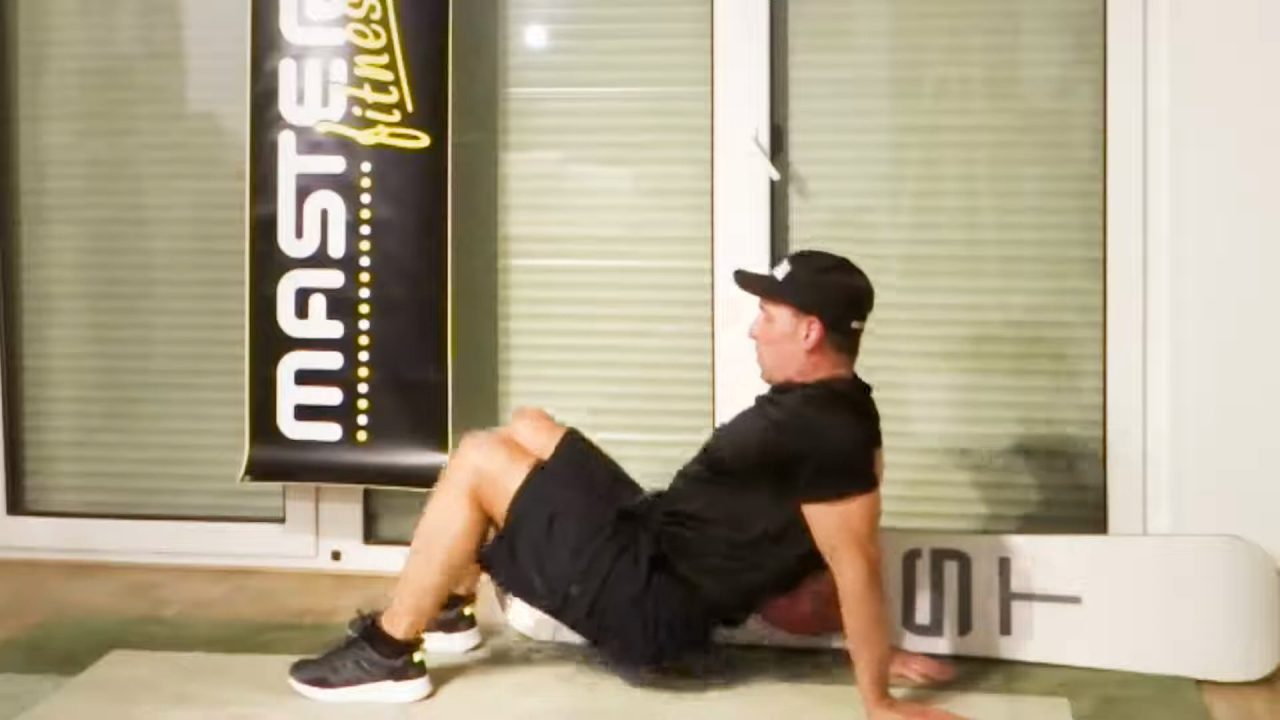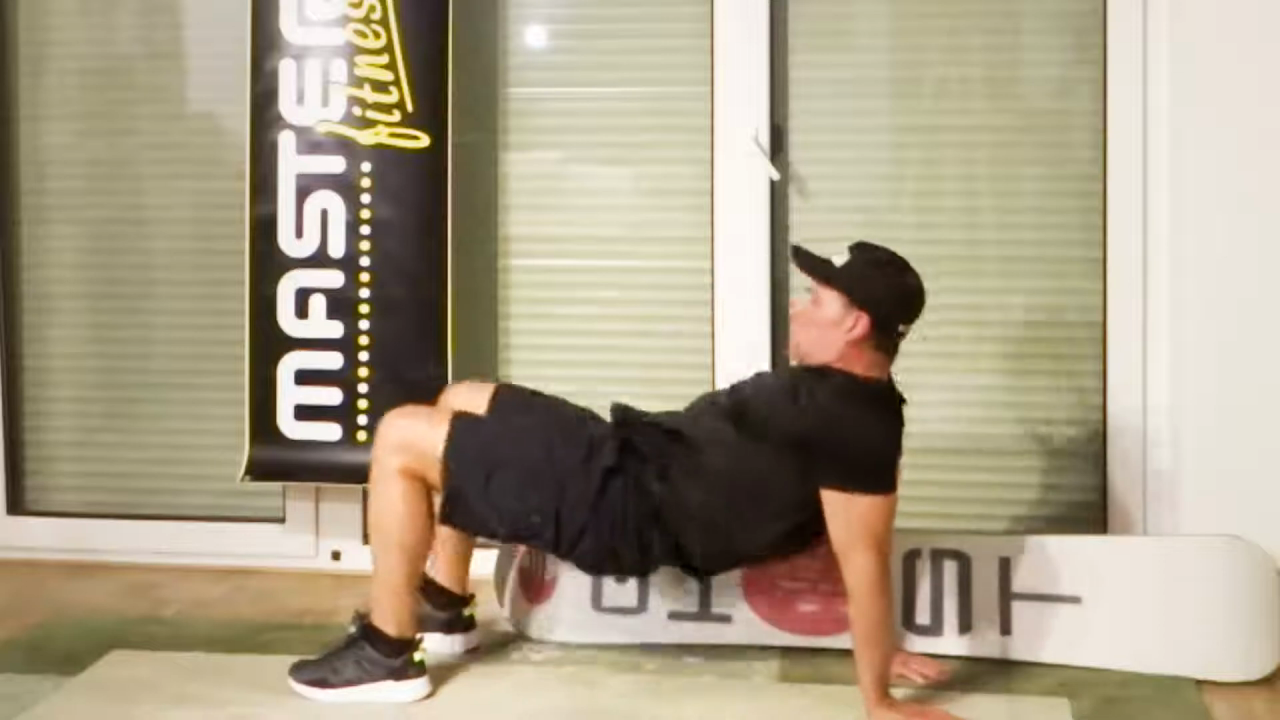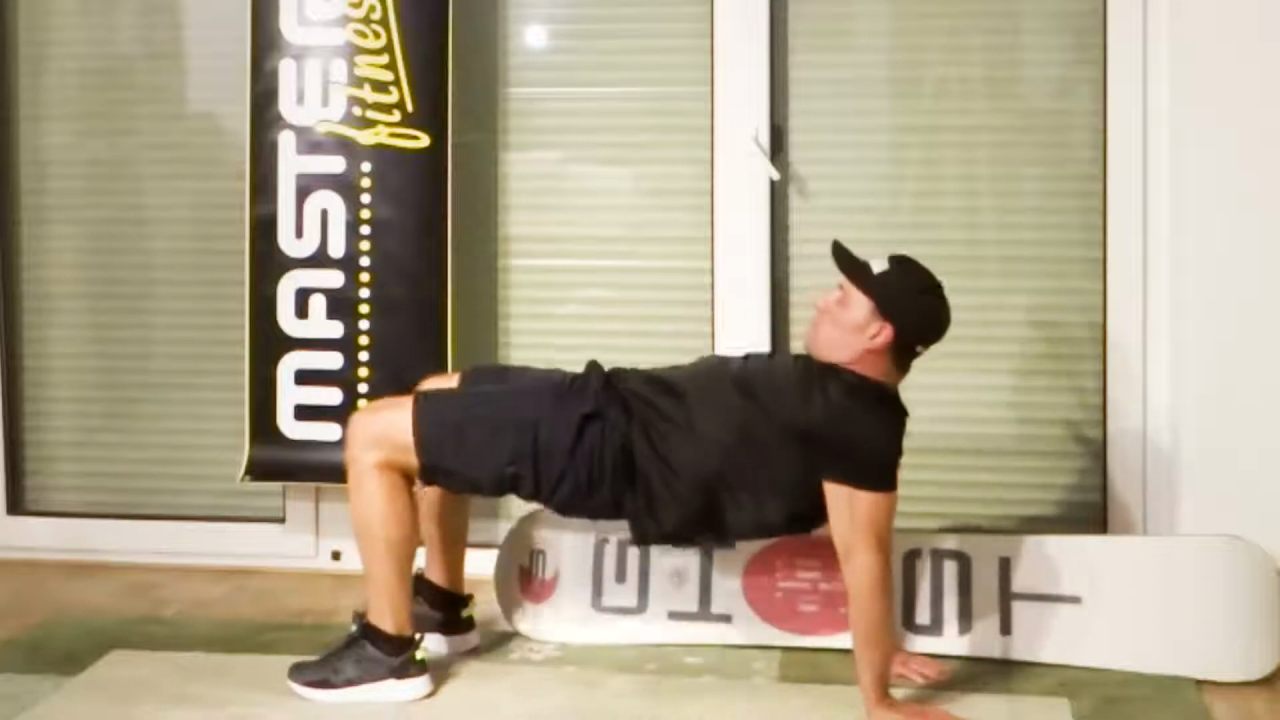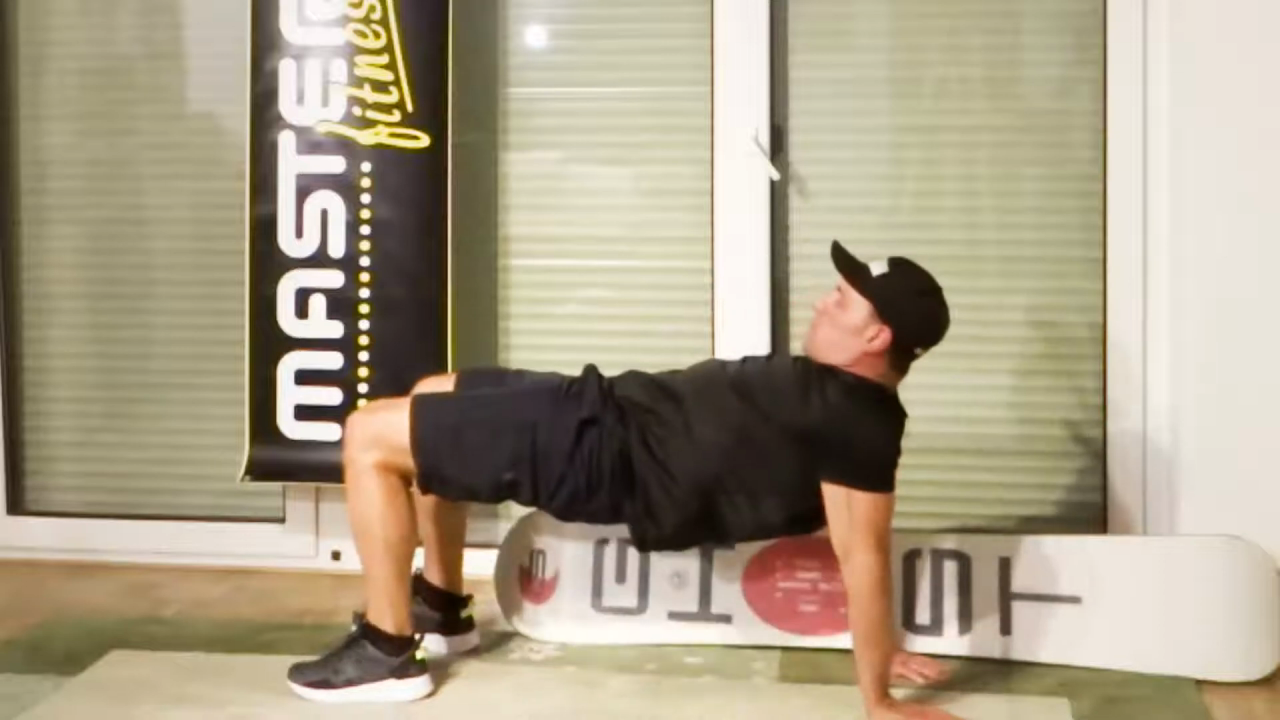
dt=0.4s
person 1, frame 1
left shoulder: (827, 429)
right shoulder: (823, 402)
left elbow: (856, 563)
right elbow: (854, 552)
left hip: (653, 602)
right hip: (655, 538)
left knee: (480, 459)
right knee: (528, 429)
left ankle: (388, 651)
right ankle: (439, 608)
person 1, frame 2
left shoulder: (855, 423)
right shoulder: (846, 395)
left elbow: (864, 558)
left hip: (623, 502)
right hip: (632, 458)
left knee: (402, 437)
right knee: (463, 400)
left ankle: (387, 649)
right ankle: (443, 607)
person 1, frame 3
left shoulder: (858, 421)
right shoulder: (847, 394)
left elbow: (864, 555)
left hip: (603, 445)
left knee: (373, 435)
right knee: (435, 398)
left ankle: (388, 649)
right ankle: (441, 607)
person 1, frame 4
left shoulder: (856, 423)
right shoulder: (842, 395)
left elbow: (863, 555)
left hip: (601, 451)
left knee: (370, 437)
right knee: (428, 401)
left ankle: (388, 650)
right ankle: (440, 608)
